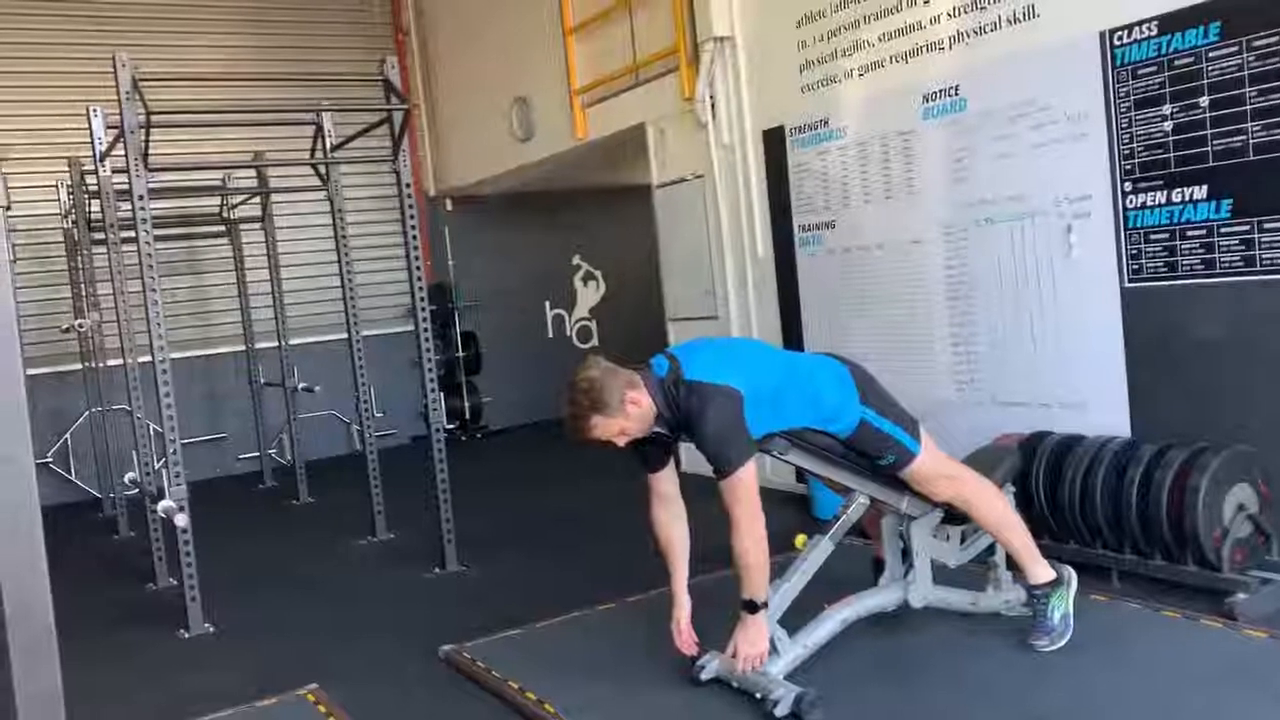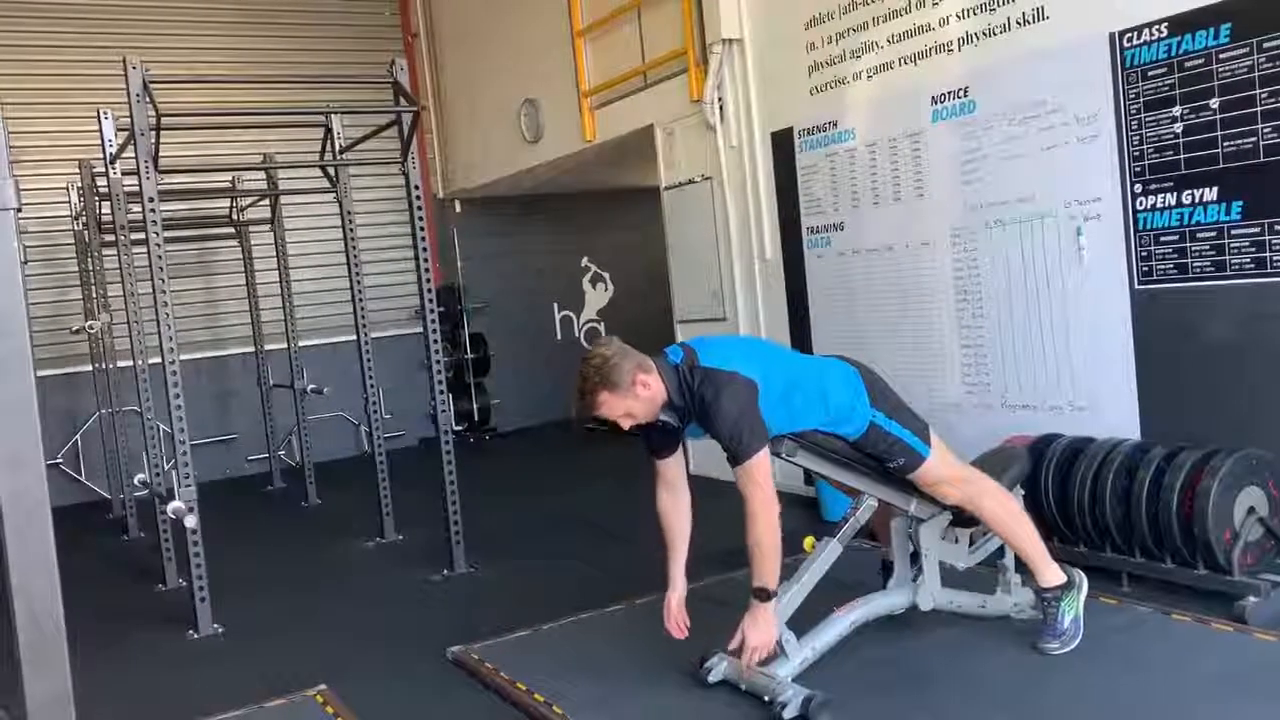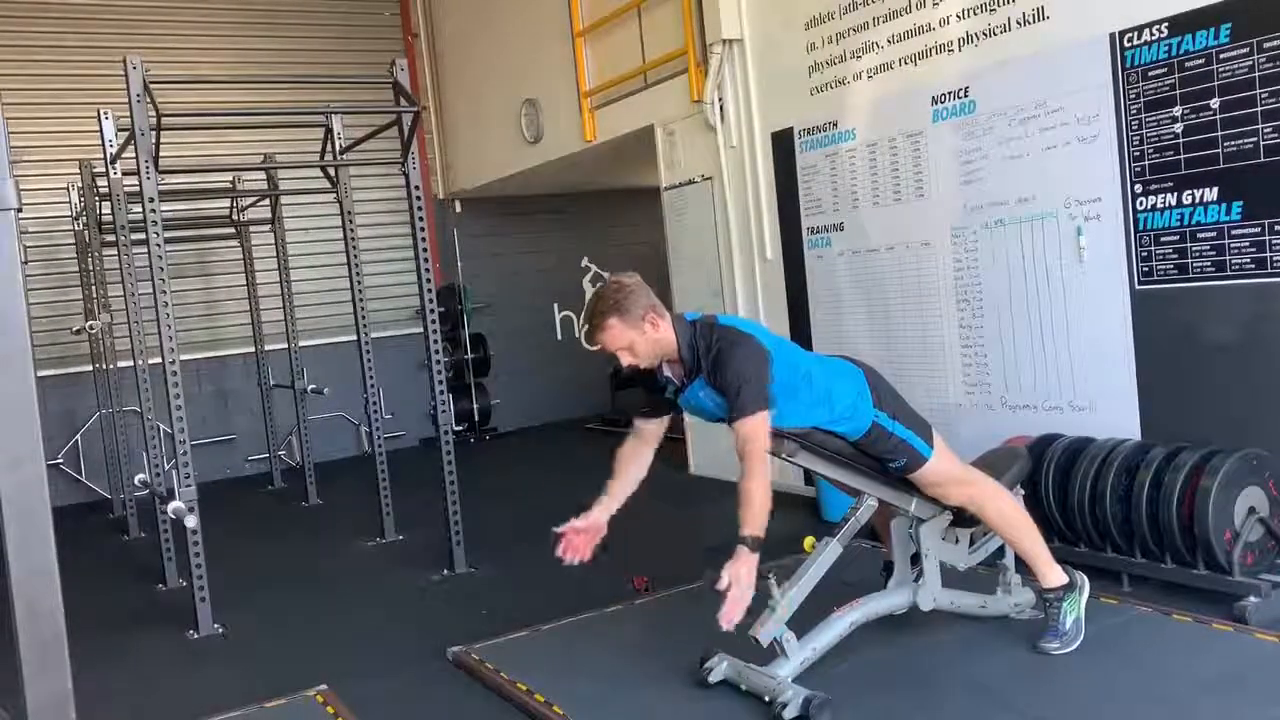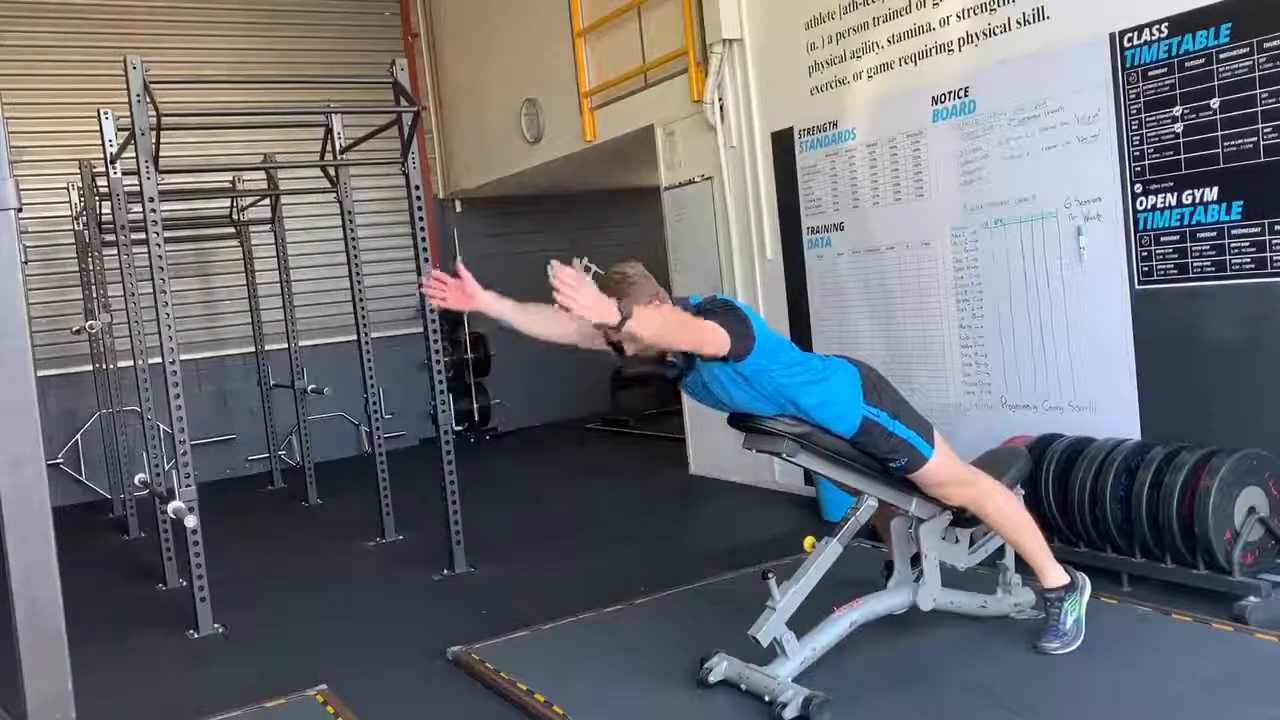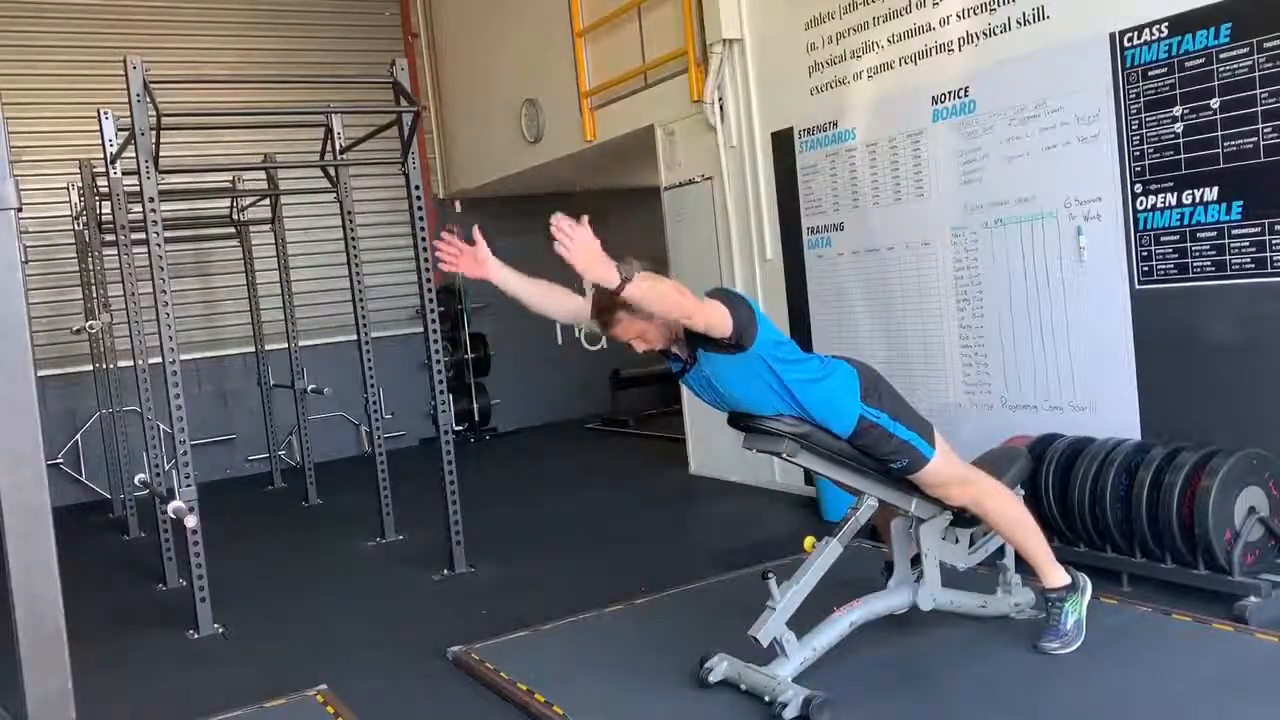
dt=1s
person 1, frame 1
left shoulder: (706, 404)
right shoulder: (643, 400)
left elbow: (746, 517)
right elbow: (665, 502)
left wrist: (752, 616)
right wrist: (680, 596)
left hip: (838, 396)
right hip: (805, 409)
left knee: (941, 480)
left ankle: (1046, 581)
person 1, frame 2
left shoulder: (720, 393)
right shoulder: (655, 395)
left elbow: (761, 504)
right elbow: (672, 488)
left wrist: (762, 605)
right wrist: (676, 581)
left hip: (849, 400)
right hip: (815, 416)
left knee: (952, 484)
left ankle: (1057, 585)
person 1, frame 3
left shoulder: (732, 350)
right shoulder: (663, 369)
left elbow: (755, 458)
right elbow: (642, 441)
left wrist: (747, 554)
right wrist: (600, 515)
left hip: (856, 404)
right hip: (818, 424)
left knee: (957, 486)
left ankle: (1060, 585)
person 1, frame 4
left shoulder: (720, 319)
right shoulder: (664, 334)
left elbow: (682, 333)
right elbow: (567, 327)
left wrist: (609, 310)
right wrist: (484, 300)
left hip: (852, 401)
right hip: (817, 421)
left knee: (958, 485)
right knee: (876, 498)
left ankle: (1061, 587)
person 1, frame 5
left shoulder: (722, 310)
right shoulder: (658, 324)
left elbow: (689, 310)
right elbow: (575, 308)
left wrist: (613, 275)
right wrist: (494, 270)
left hip: (855, 403)
right hip: (820, 425)
left knee: (954, 485)
right knee: (879, 503)
left ankle: (1062, 587)
right ankle: (917, 571)
